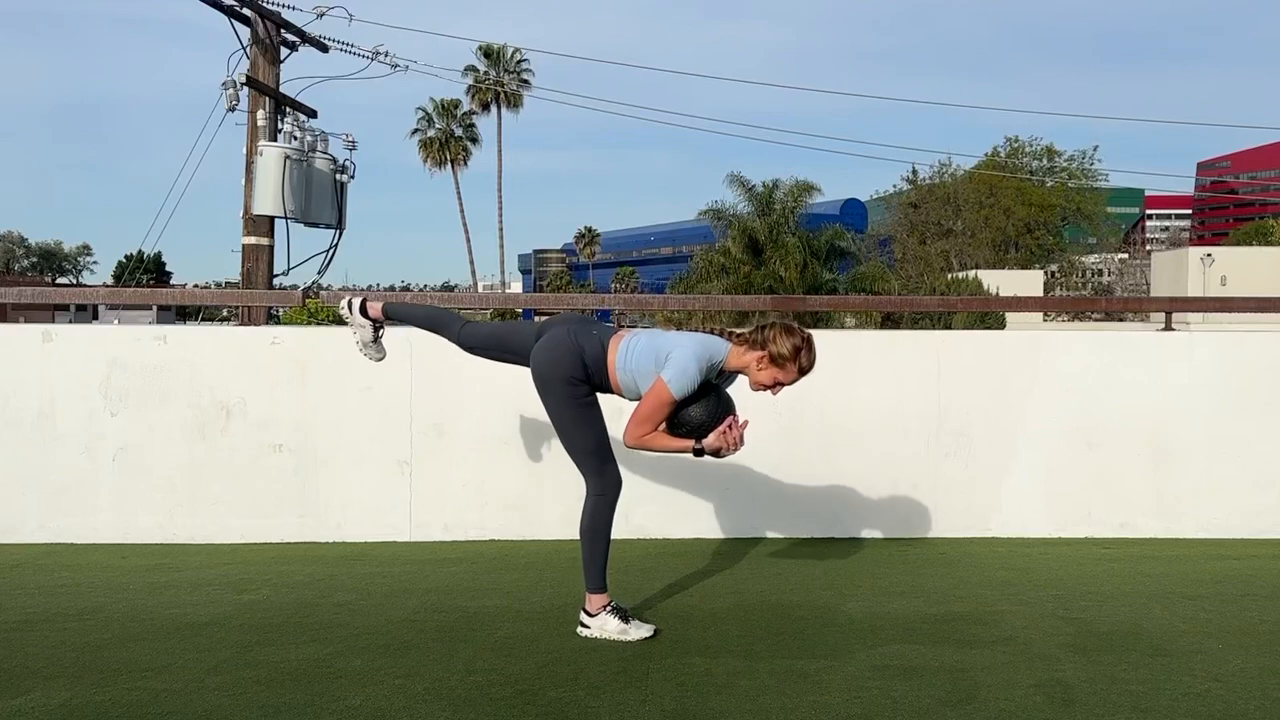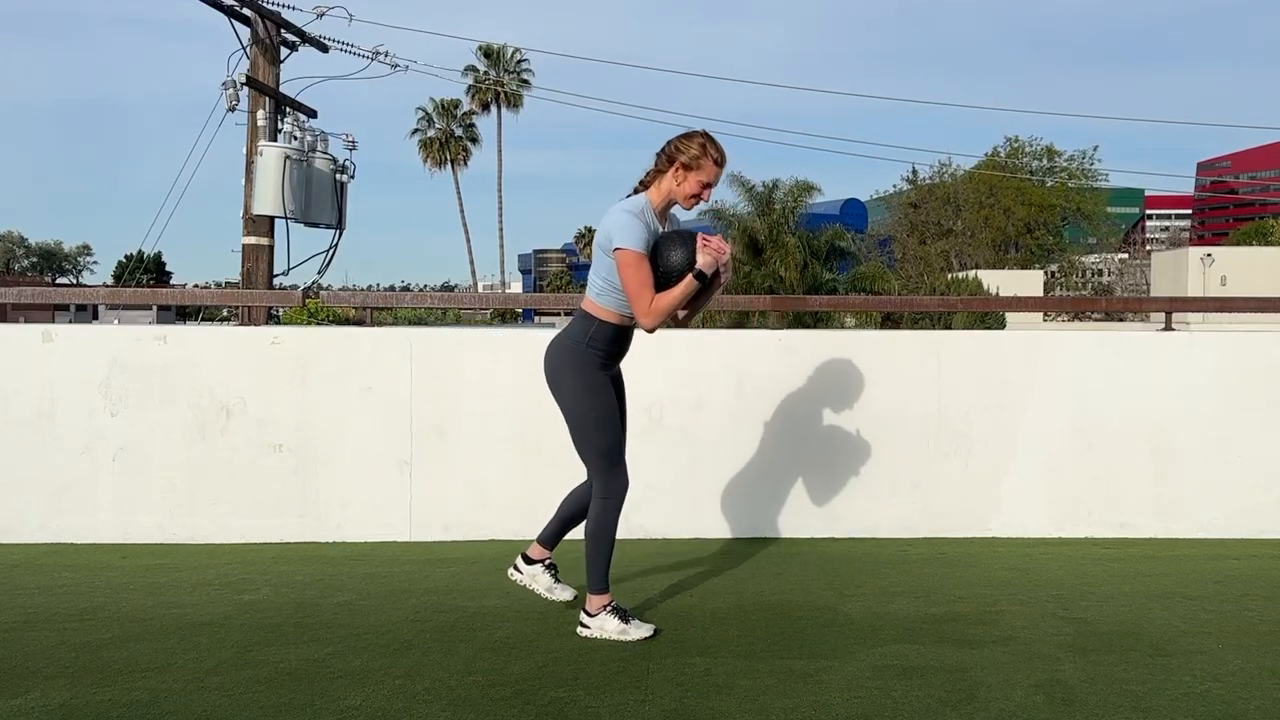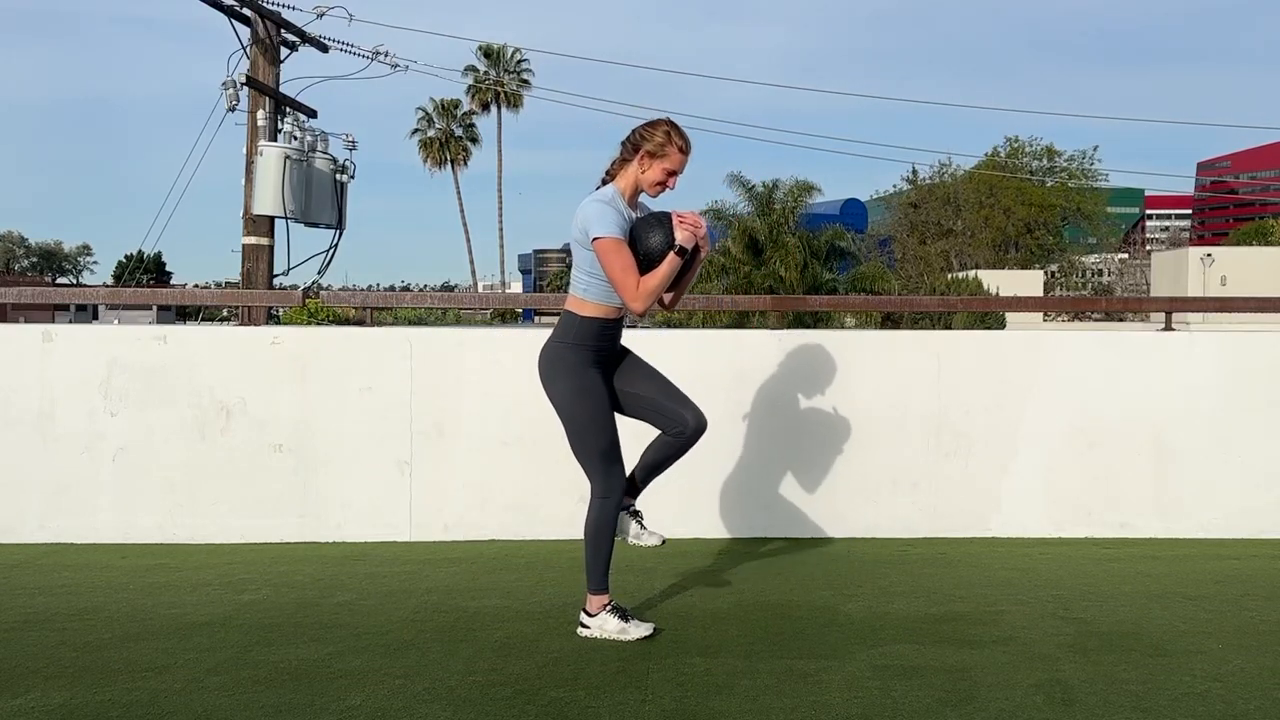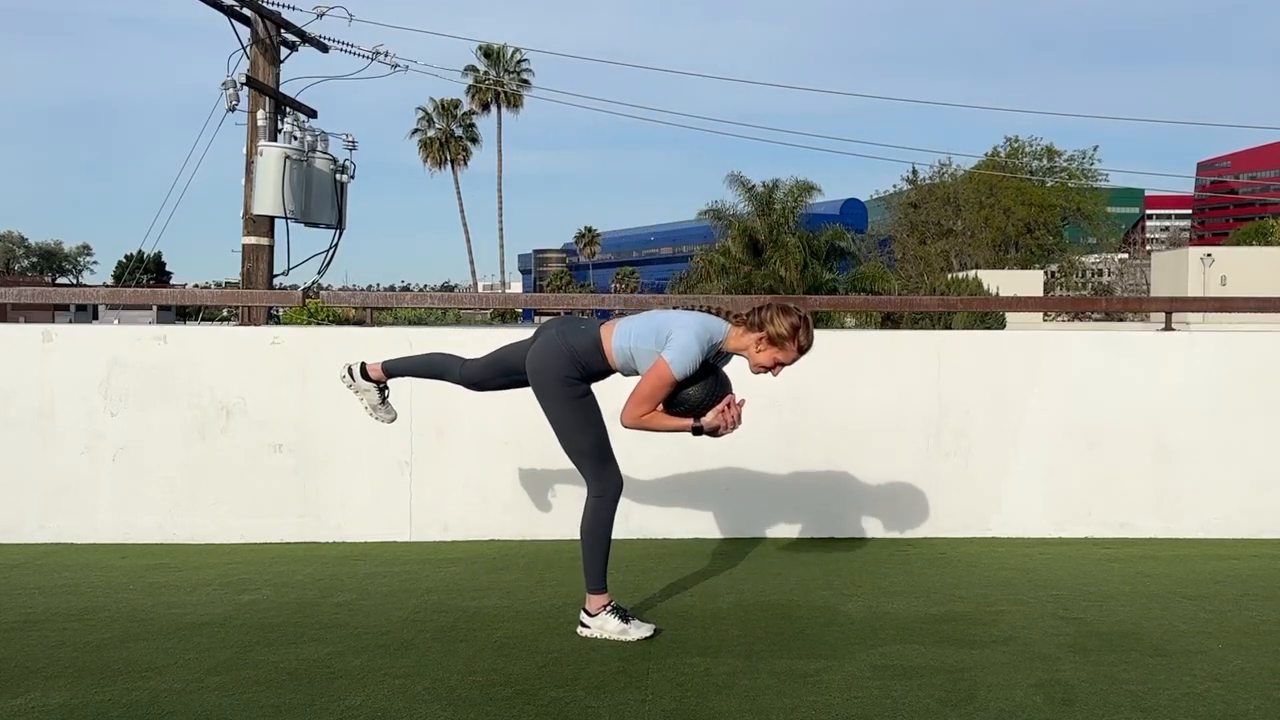
dt=1s
person 1, frame 1
left shoulder: (726, 362)
right shoulder: (694, 364)
right elbow: (636, 435)
left wrist: (716, 438)
right wrist: (703, 447)
left hip: (574, 335)
right hip: (562, 363)
left knee: (468, 335)
right knee: (604, 483)
left ankle: (372, 311)
right ankle: (596, 610)
person 1, frame 2
left shoulder: (663, 220)
right shoulder: (627, 221)
left elbow: (678, 316)
right elbow: (647, 316)
left wrist: (714, 278)
right wrist: (700, 272)
left hip: (602, 359)
right hip: (580, 358)
left knee: (605, 478)
right knee: (611, 481)
left ankle: (535, 557)
right ankle: (596, 610)
person 1, frame 3
left shoulder: (638, 210)
right shoulder: (602, 211)
left elbow: (667, 299)
right elbow: (638, 300)
left wrist: (693, 254)
right wrist: (681, 249)
left hip: (607, 352)
right hip: (573, 357)
left knee: (689, 423)
right knee: (609, 479)
left ankle: (621, 508)
right ankle: (595, 610)
person 1, frame 4
left shoulder: (721, 340)
right shoulder: (696, 344)
left elbow: (671, 399)
right elbow: (634, 415)
left wrist: (712, 419)
right wrist: (700, 425)
left hip: (562, 339)
right hip: (559, 366)
left knee: (471, 373)
right knee: (605, 483)
left ankle: (372, 375)
right ankle: (595, 611)
